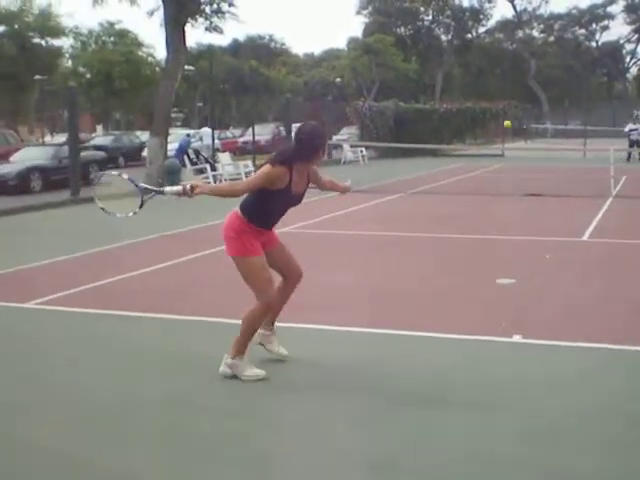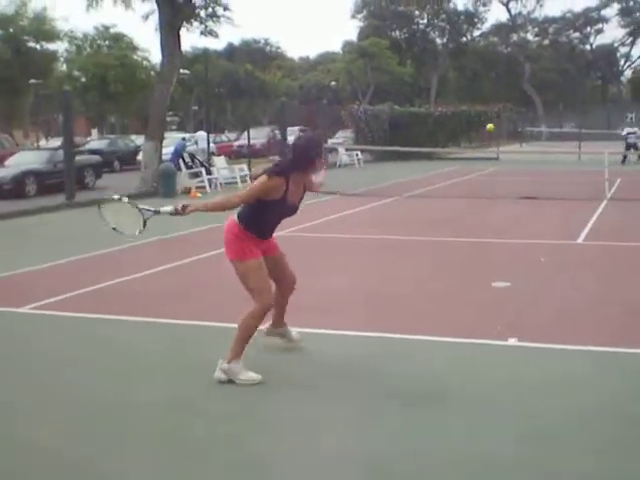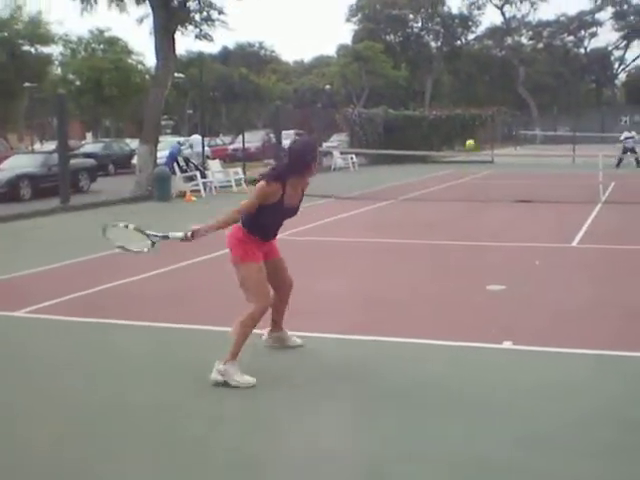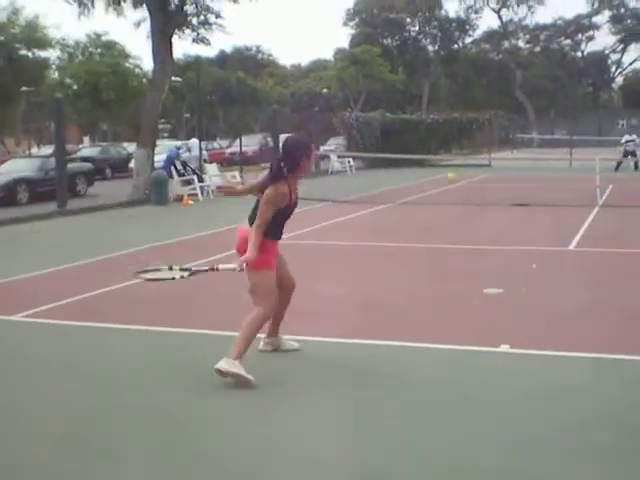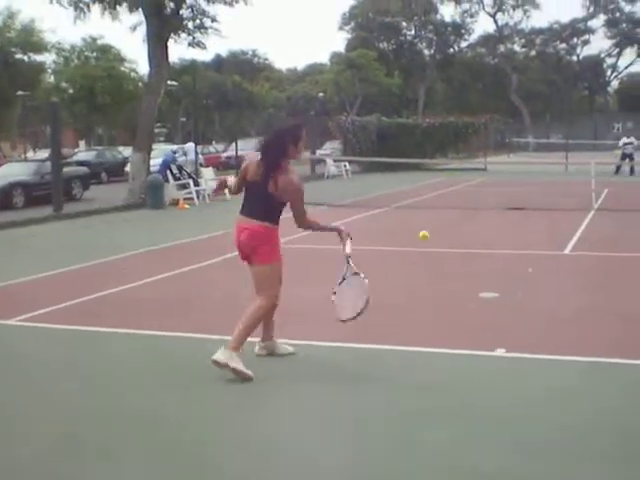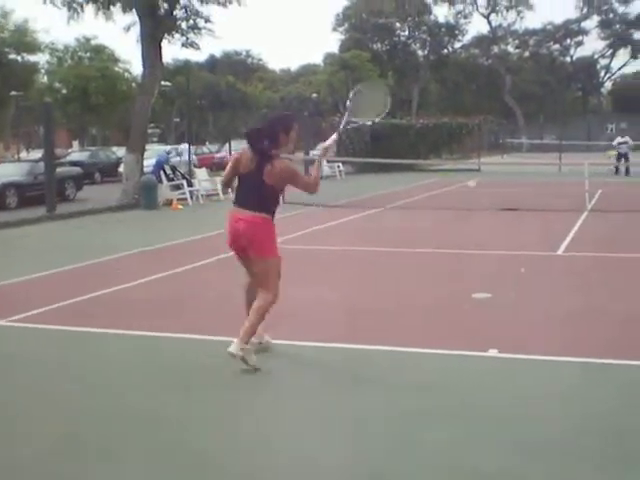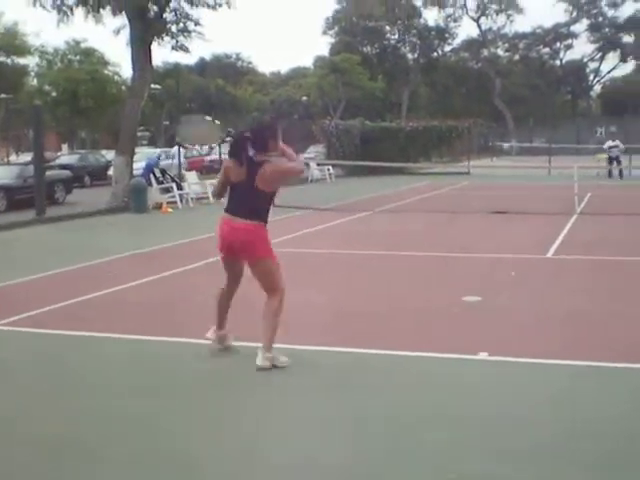
dt=0.1s
person 1, frame 1
left shoulder: (308, 171)
right shoulder: (278, 171)
left elbow: (323, 183)
right elbow: (239, 188)
left wrist: (342, 187)
right wrist: (203, 188)
left hip: (262, 231)
right hip: (241, 232)
left knee: (293, 274)
right knee: (267, 297)
left ankle: (266, 331)
right ankle: (233, 360)
person 1, frame 2
left shoulder: (304, 180)
right shoulder: (275, 181)
right elbow: (234, 200)
left wrist: (315, 185)
right wrist: (195, 207)
left hip: (262, 238)
right hip: (241, 238)
left knee: (288, 282)
right knee: (264, 301)
left ankle: (278, 327)
right ankle: (229, 364)
person 1, frame 3
left shoulder: (300, 183)
right shoulder: (272, 186)
right elbow: (240, 212)
right wrist: (207, 229)
left hip: (264, 241)
right hip: (245, 241)
left knee: (285, 285)
right knee: (260, 303)
left ankle: (276, 332)
right ankle: (225, 366)
person 1, frame 4
left shoulder: (284, 178)
right shoulder: (280, 190)
left elbow: (246, 189)
right elbow: (259, 227)
left wrist: (231, 187)
right wrist: (251, 252)
left hip: (267, 244)
right hip: (259, 245)
left knee: (287, 286)
right knee: (266, 307)
left ankle: (272, 338)
right ankle: (230, 361)
person 1, frame 5
left shoulder: (252, 163)
right shoulder: (290, 182)
left elbow: (235, 189)
right elbow: (303, 223)
left wrist: (227, 183)
right wrist: (334, 229)
left hip: (242, 229)
right hip: (261, 237)
left knee: (270, 287)
right knee: (266, 299)
left ankle: (267, 341)
right ankle: (229, 352)
person 1, frame 6
left shoulder: (243, 154)
right shoulder: (284, 167)
left elbow: (225, 183)
right elbow: (311, 188)
right wrist: (318, 164)
left hip: (235, 222)
right hip: (259, 227)
left knee: (257, 278)
right knee: (269, 292)
left ankle: (253, 333)
right ankle: (242, 343)
person 1, frame 7
left shoulder: (231, 163)
right shoulder: (275, 169)
left elbow: (218, 194)
right elbow: (299, 167)
right wrist: (284, 149)
left hip: (228, 229)
right hip: (252, 235)
left knee: (232, 281)
right knee: (276, 292)
left ankle: (219, 331)
right ankle: (266, 353)
